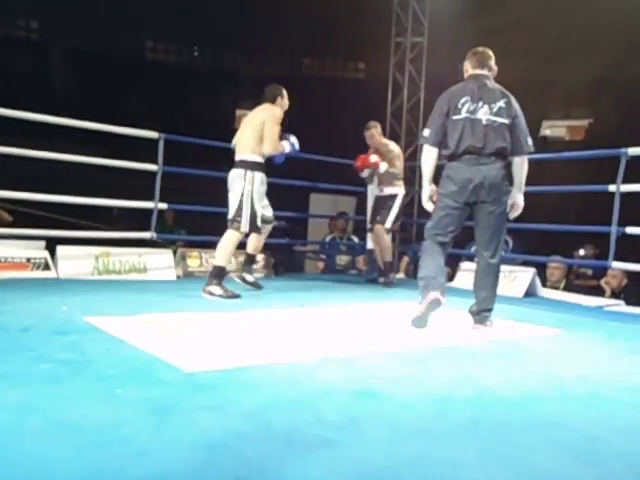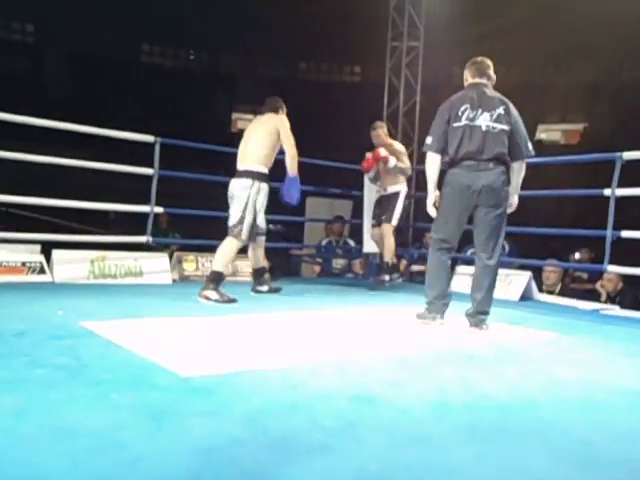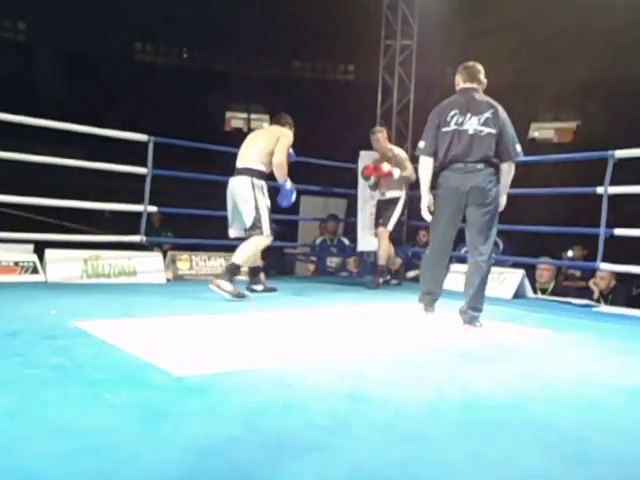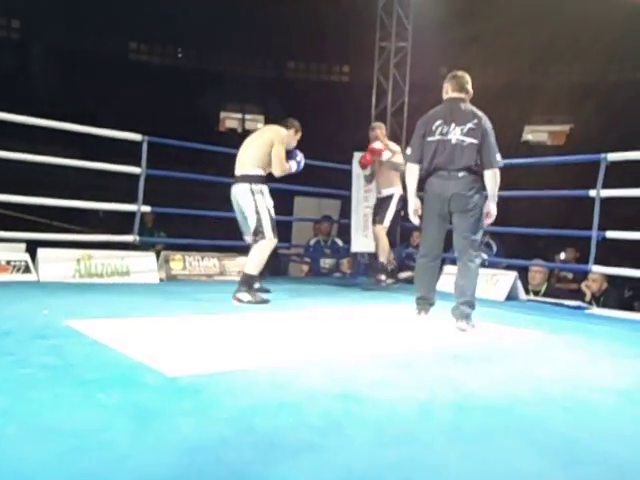
dt=0.2s
person 1, frame 1
left shoulder: (451, 95)
right shoulder: (507, 100)
left elbow: (431, 144)
right elbow: (521, 153)
left wrist: (427, 183)
right wrist: (518, 191)
left hip: (458, 172)
right hip: (494, 175)
left knee: (436, 236)
right knee: (489, 248)
left ankle: (431, 290)
right ankle: (482, 314)
person 1, frame 2
left shoulder: (452, 104)
right shoulder: (506, 107)
left elbow: (434, 152)
right elbow: (520, 157)
left wrist: (431, 189)
right wrist: (514, 191)
left hip: (459, 177)
right hip: (494, 179)
left knee: (441, 243)
right knee: (487, 252)
left ankle: (436, 308)
right ankle: (478, 317)
person 1, frame 3
left shoulder: (442, 109)
right shoulder: (495, 110)
left elbow: (427, 156)
right elbow: (508, 158)
left wrist: (425, 193)
right wrist: (503, 191)
left hip: (450, 180)
right hip: (484, 180)
left knee: (439, 245)
right knee: (480, 250)
left ankle: (428, 299)
right ankle: (471, 314)
person 1, frame 4
left shoulder: (429, 119)
right shoulder: (479, 119)
left elbow: (413, 163)
right elbow: (491, 167)
left wrist: (411, 198)
right wrist: (492, 200)
left hip: (436, 186)
right hip: (467, 188)
left knee: (429, 249)
right knee: (468, 252)
left ankle: (423, 305)
right ankle: (462, 312)
person 2, frame 1
left shoulder: (256, 113)
right shoulder: (273, 112)
left elbow: (236, 142)
right elbow: (268, 148)
right wrist: (285, 146)
left hip: (245, 173)
right hip: (249, 174)
left knee: (265, 221)
right knee: (238, 228)
left ankle: (246, 269)
right ankle: (213, 283)
person 2, frame 2
left shoulder: (256, 123)
right shoulder: (280, 121)
right elbow: (291, 152)
right wrist: (293, 179)
left hip: (241, 181)
right hip: (253, 183)
left knee: (258, 235)
right knee: (237, 236)
left ankle: (261, 282)
right ankle: (210, 287)
person 2, frame 3
left shoulder: (258, 133)
right shoulder: (285, 133)
right elbow: (278, 160)
left wrist: (283, 156)
right wrist: (285, 183)
left hip: (237, 181)
right hip: (251, 182)
left knee: (253, 234)
right knee: (263, 236)
left ankle: (256, 281)
right ankle: (225, 278)
person 2, frame 4
left shoulder: (266, 132)
right shoulder: (281, 133)
right elbow: (278, 170)
left wrist: (284, 159)
right wrist: (292, 165)
left hip: (241, 187)
right hip: (252, 187)
left knee: (260, 237)
right knee: (269, 238)
left ankle: (251, 282)
right ankle: (243, 290)
person 3, frame 1
left shoulder: (392, 149)
right shoulder: (371, 152)
left elbow: (399, 174)
right elbow: (369, 180)
left wrist: (380, 165)
right wrist: (363, 170)
left hip: (394, 194)
right hip: (380, 195)
left knee: (380, 230)
right knee: (375, 234)
left ankle: (389, 270)
right ankle: (384, 273)
person 3, frame 2
left shoulder: (397, 148)
right shoulder: (377, 152)
left elbow: (407, 171)
right elbow: (374, 180)
left wrist: (389, 160)
right wrist: (369, 171)
left hip: (397, 192)
right hip: (382, 194)
left knee: (387, 228)
right knee: (376, 234)
left ankle: (385, 271)
right ankle: (392, 266)
person 3, frame 3
left shoulder: (398, 154)
right shoulder: (377, 160)
left elbow: (411, 177)
left wrist: (393, 172)
right wrist: (369, 178)
left hip: (396, 198)
right hip: (382, 200)
left knee: (382, 232)
right knee: (384, 237)
left ankle: (380, 274)
right ankle: (397, 273)
person 3, frame 4
left shoulder: (393, 148)
right shoulder: (373, 153)
left elbow: (401, 166)
right elbow: (368, 180)
left wrist: (384, 154)
right wrist: (366, 167)
left hip: (393, 195)
right hip: (380, 197)
left knee: (379, 229)
right knee: (382, 235)
left ankle: (382, 271)
right ankle: (391, 272)
